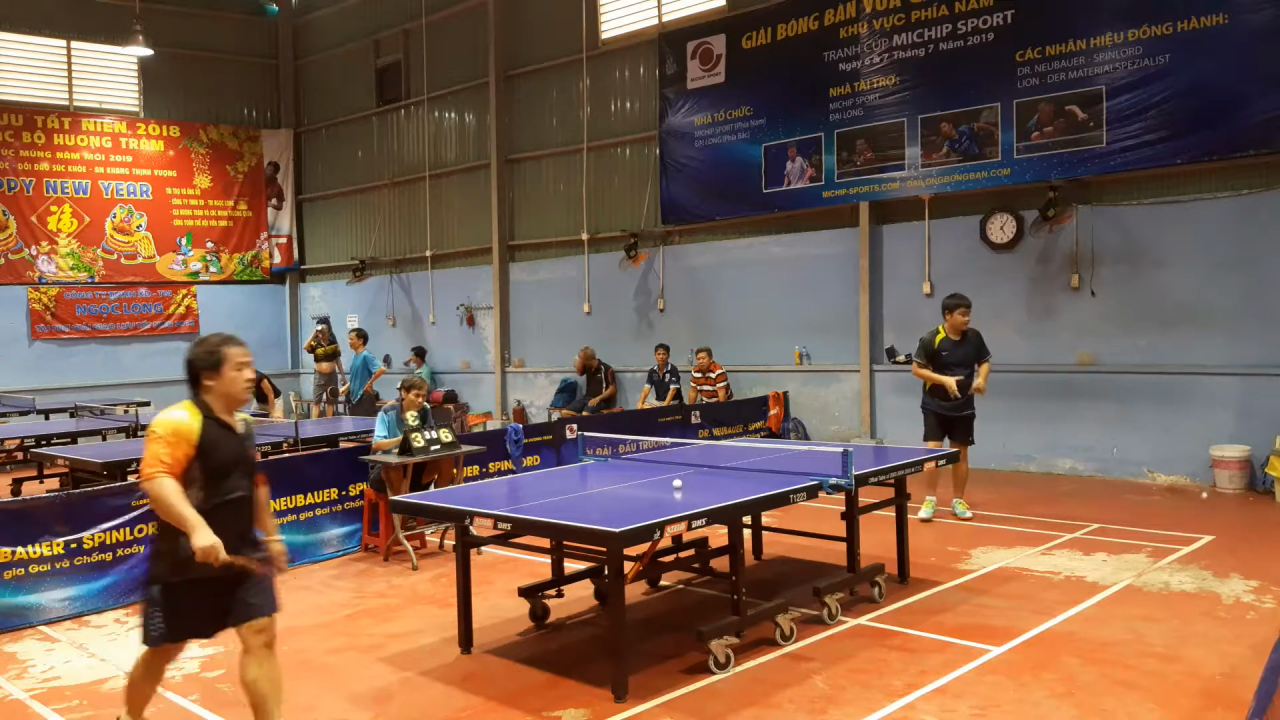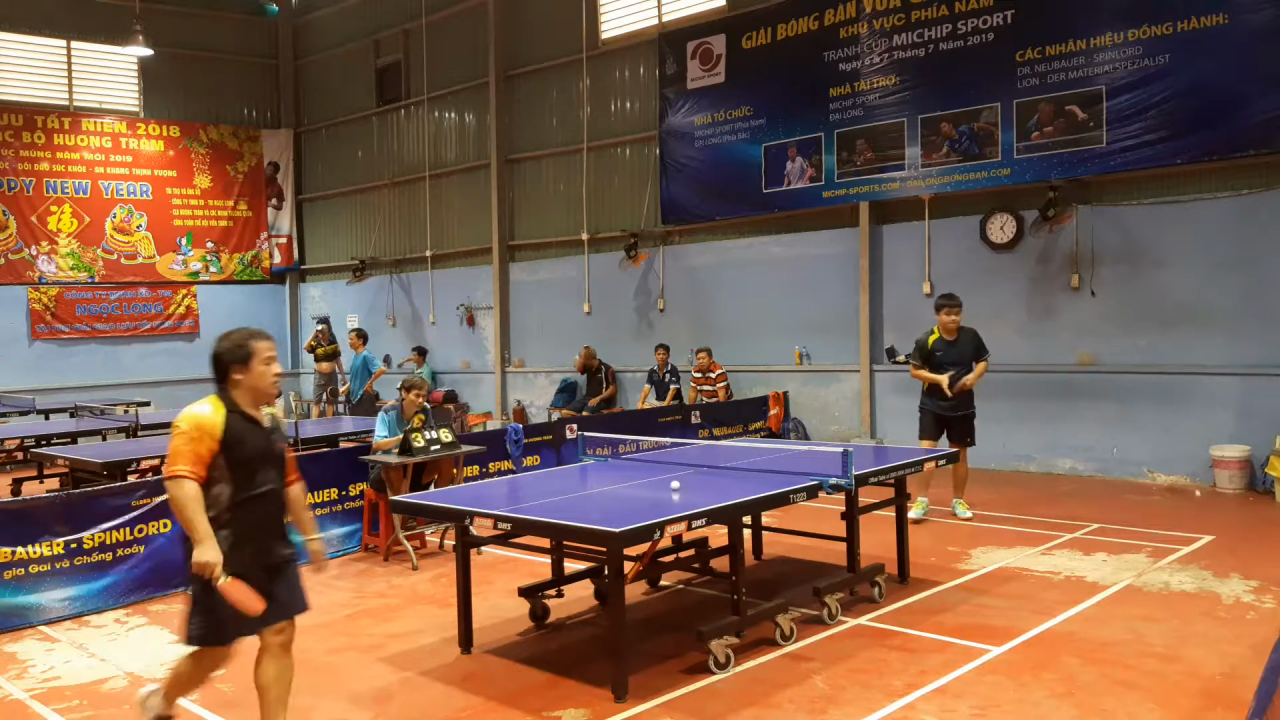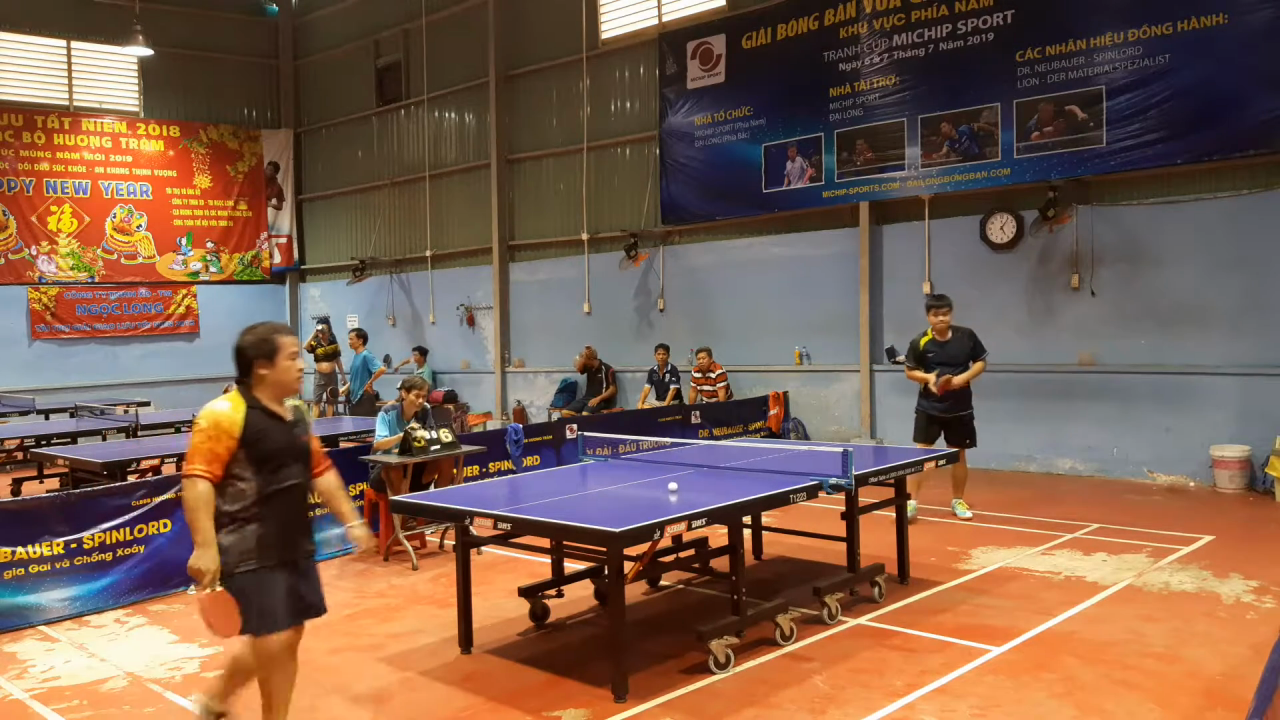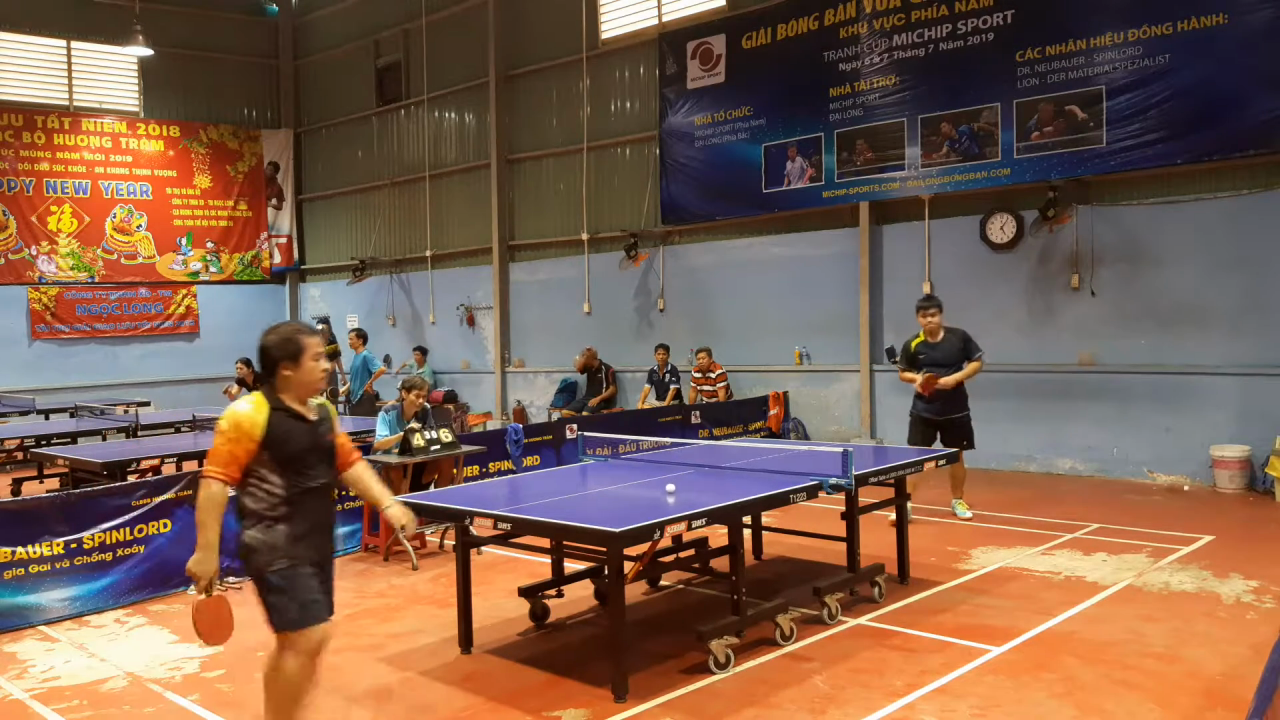
dt=0.1s
person 1, frame 1
left shoulder: (242, 425)
right shoulder: (178, 423)
right elbow: (158, 482)
left wrist: (271, 536)
right wrist: (198, 530)
left hip: (241, 555)
right hip: (191, 563)
left knee: (262, 635)
right knee: (165, 649)
person 1, frame 2
left shoulder: (271, 420)
right shoulder: (202, 418)
left elbow: (289, 481)
right elbow: (179, 480)
left wrist: (311, 533)
right wrist: (205, 542)
left hip: (271, 553)
right hip: (223, 559)
left knee: (280, 637)
right knee: (215, 651)
person 1, frame 3
left shoulder: (297, 413)
right shoulder: (225, 414)
left elbow: (320, 471)
right elbow: (197, 480)
left wrist: (351, 519)
right wrist: (205, 546)
left hip: (295, 547)
right hip: (250, 551)
left knee: (287, 641)
right knee: (272, 642)
person 1, frame 4
left shoulder: (322, 411)
right shoulder: (248, 415)
left elbow: (349, 462)
right elbow: (214, 481)
left wrist: (387, 503)
right wrist: (206, 551)
left hip: (317, 546)
right hip: (278, 551)
left knee: (293, 643)
right knee: (311, 637)
person 2, frame 1
left shoulder: (974, 337)
right shoulder: (931, 340)
left elbow: (984, 362)
right elbow: (918, 369)
left wrist: (981, 379)
right wrist: (945, 380)
left hip: (963, 407)
right hip: (935, 405)
left knee: (961, 453)
left ankle: (958, 501)
right ankle: (930, 501)
person 2, frame 2
left shoulder: (971, 336)
right shoulder: (926, 341)
left elbow: (982, 361)
right elbow: (915, 371)
left wrist: (973, 377)
right wrist: (939, 378)
left hip: (963, 407)
right hip: (933, 406)
left knee: (960, 454)
right knee: (926, 450)
left ankle: (958, 501)
right ankle: (921, 501)
person 2, frame 3
left shoulder: (967, 336)
right shoulder: (920, 343)
left elbow: (981, 362)
right elbow: (910, 371)
left wrist: (964, 377)
right wrist: (927, 378)
left hip: (960, 408)
right hip: (928, 408)
left knee: (958, 455)
left ankle: (958, 501)
right ankle: (910, 503)
person 2, frame 4
left shoulder: (959, 337)
right shoulder: (912, 345)
left elbow: (977, 362)
right elbow: (903, 373)
left wrist: (955, 378)
right wrist: (916, 379)
left hip: (955, 410)
right hip: (923, 411)
left knee: (956, 456)
left ankle: (958, 501)
right ankle: (905, 505)
